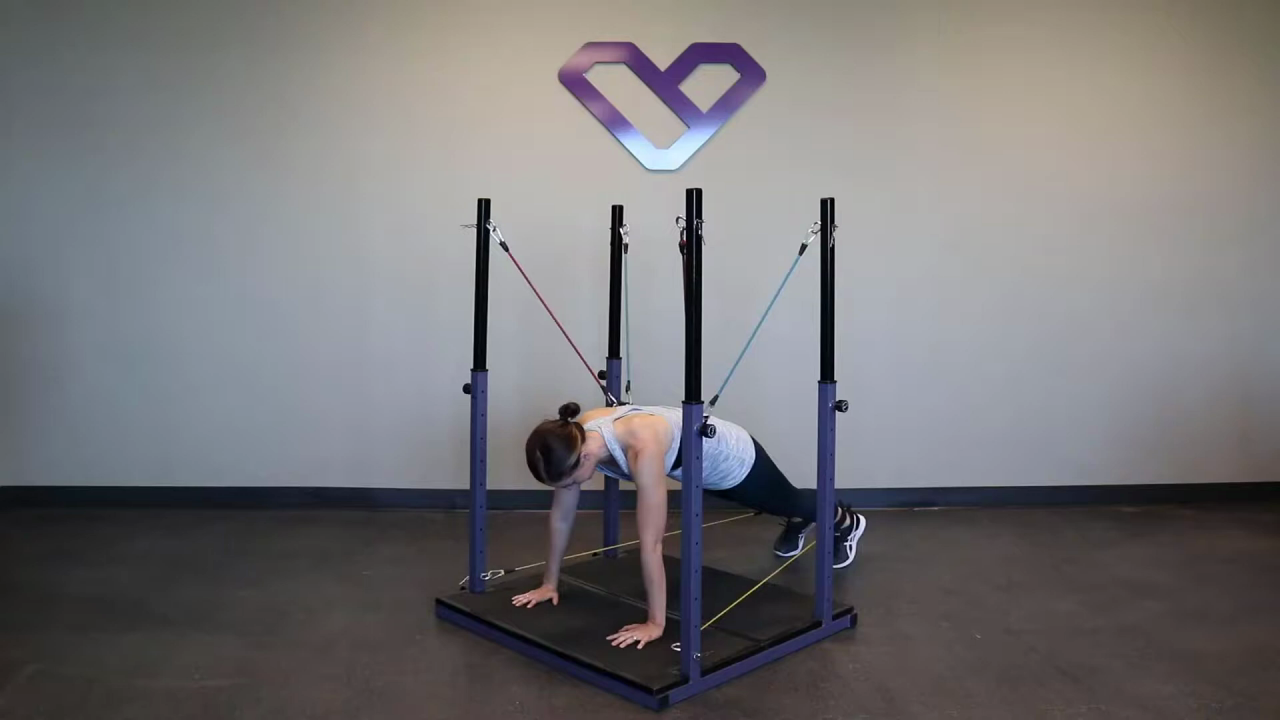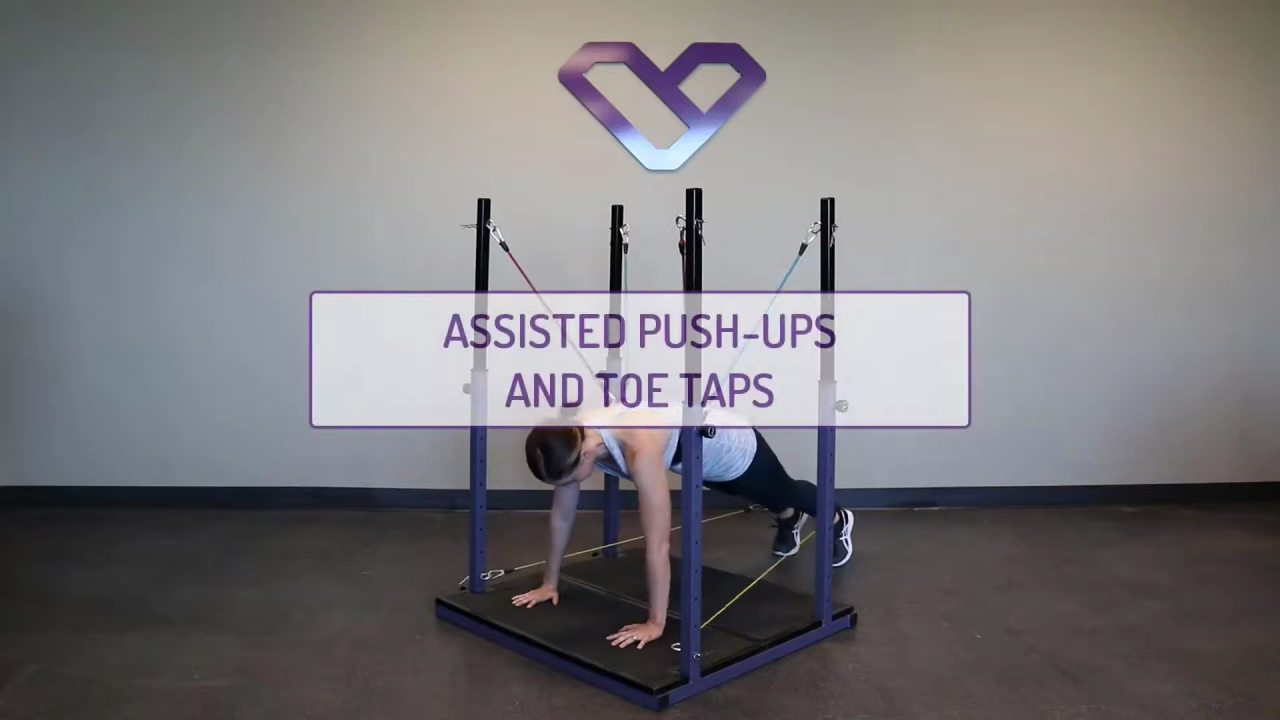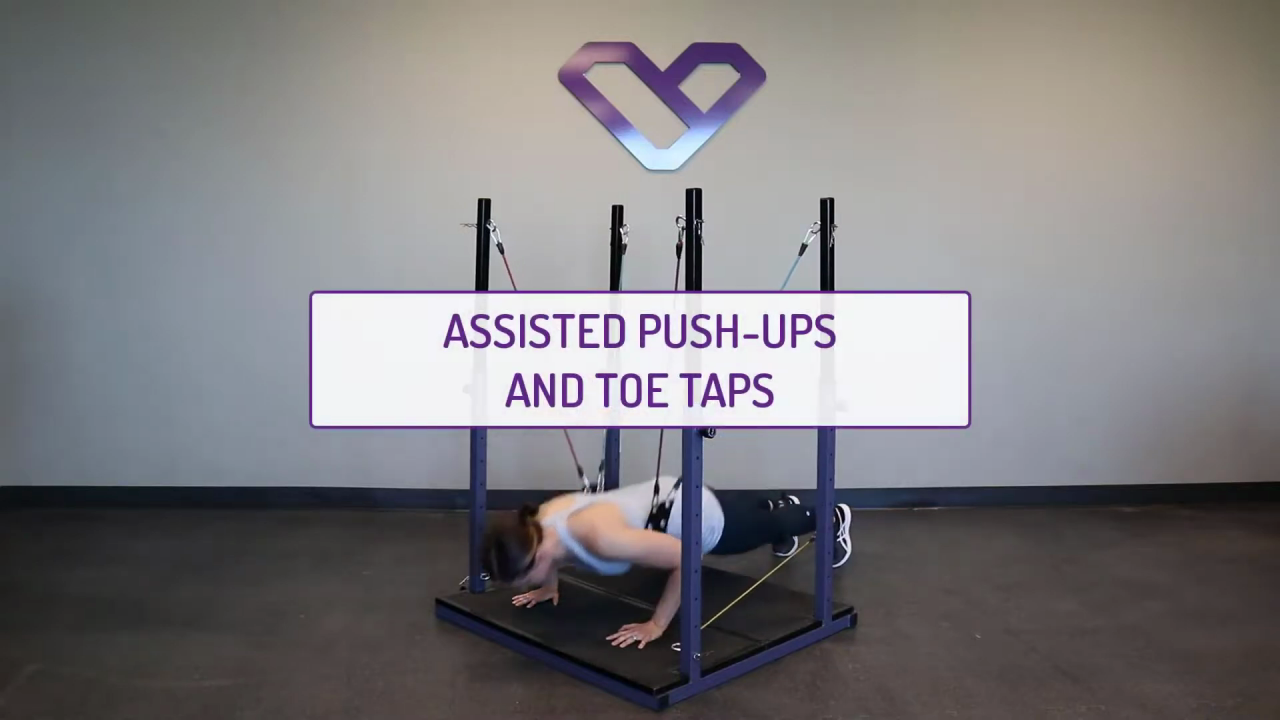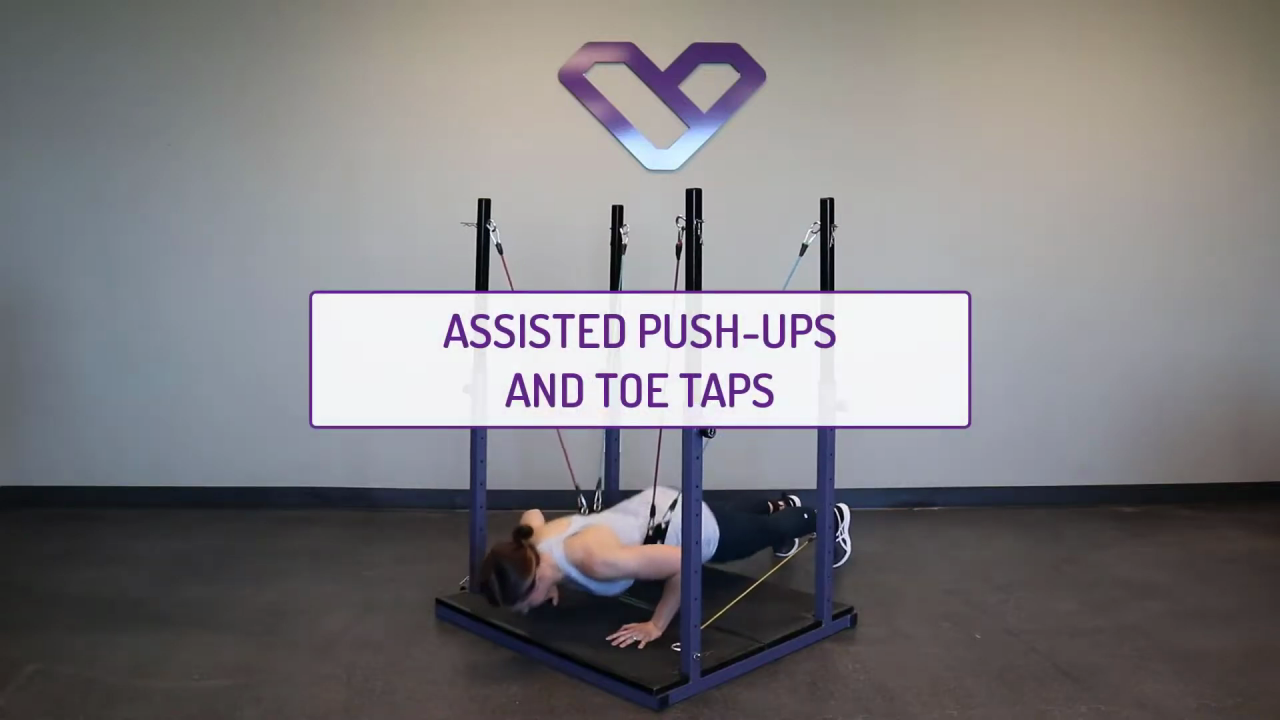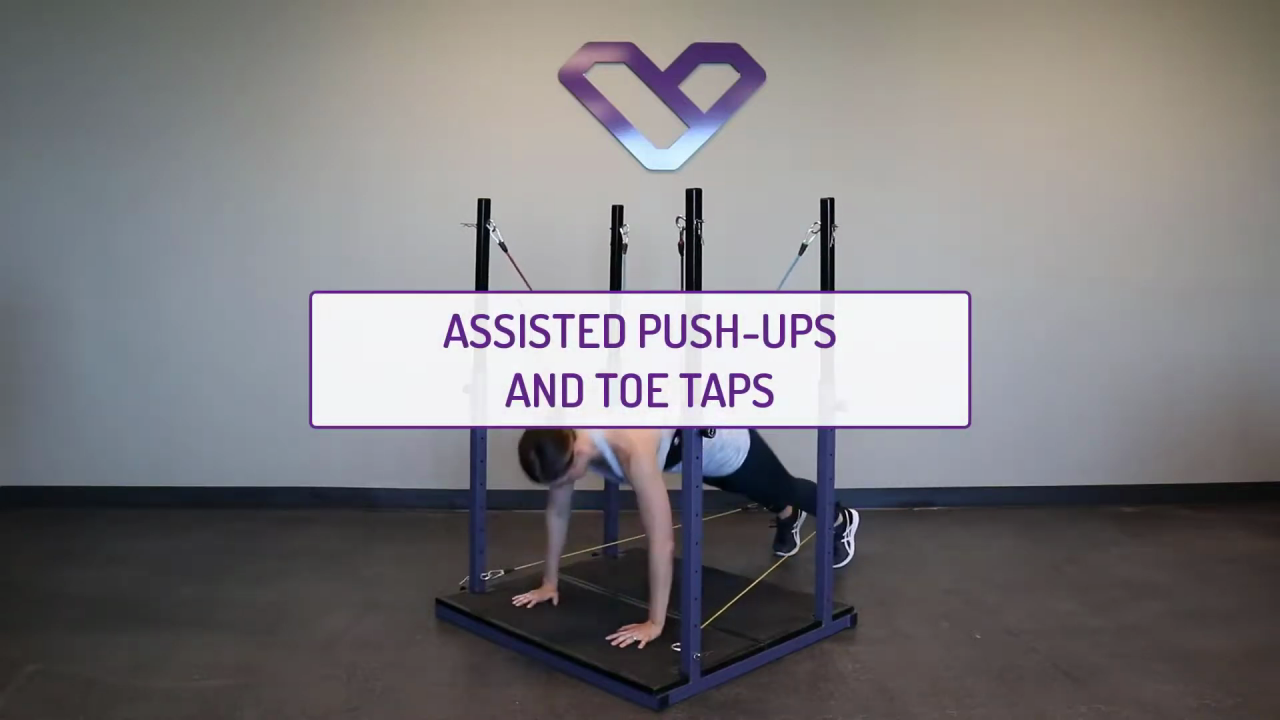
dt=0.5s
person 1, frame 1
left shoulder: (641, 449)
right shoulder: (573, 439)
left elbow: (651, 543)
right elbow: (561, 515)
left wrist: (656, 623)
right wrist: (549, 583)
left hip: (728, 455)
left knee: (786, 500)
left ankle: (846, 522)
right ankle: (797, 526)
person 1, frame 2
left shoulder: (640, 448)
right shoulder: (572, 440)
left elbow: (656, 542)
right elbow: (561, 513)
left wrist: (656, 623)
right wrist: (549, 582)
left hip: (731, 447)
left knee: (786, 492)
left ankle: (837, 521)
right ankle: (790, 518)
person 1, frame 3
left shoulder: (597, 538)
right shoulder: (540, 522)
left elbow: (681, 558)
left wrist: (657, 625)
right wrist: (548, 586)
right hip: (657, 500)
left knee: (770, 525)
left ankle: (834, 518)
right ankle: (779, 502)
person 1, frame 4
left shoulder: (595, 561)
right shoulder: (531, 549)
left elbow: (683, 561)
right elbow: (532, 513)
left wrist: (656, 625)
right wrist: (550, 587)
right hip: (651, 509)
left knee: (767, 530)
right knee: (729, 513)
left ankle: (832, 518)
right ankle: (779, 504)
person 1, frame 5
left shoulder: (631, 448)
right shoulder: (568, 440)
left elbow: (661, 542)
right elbow: (557, 512)
left wrist: (655, 622)
right wrist: (549, 582)
left hip: (724, 444)
left knee: (784, 489)
right knee: (765, 493)
left ankle: (842, 520)
right ankle: (789, 517)
